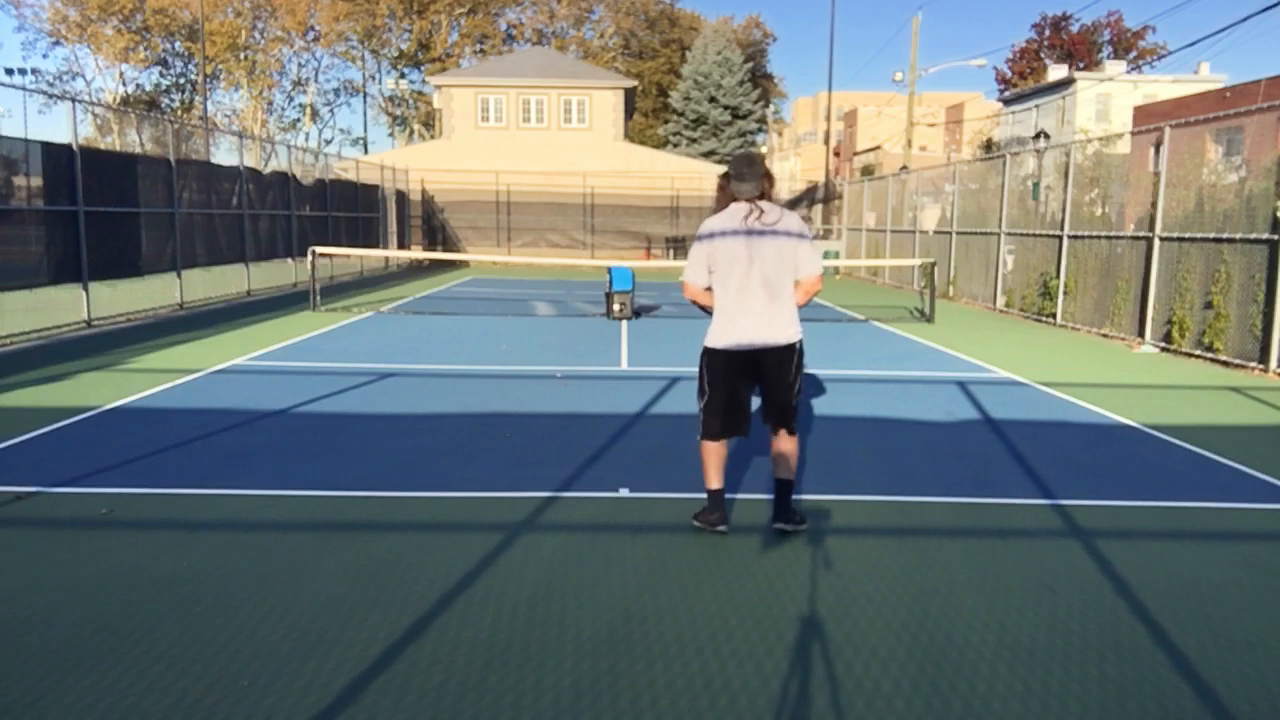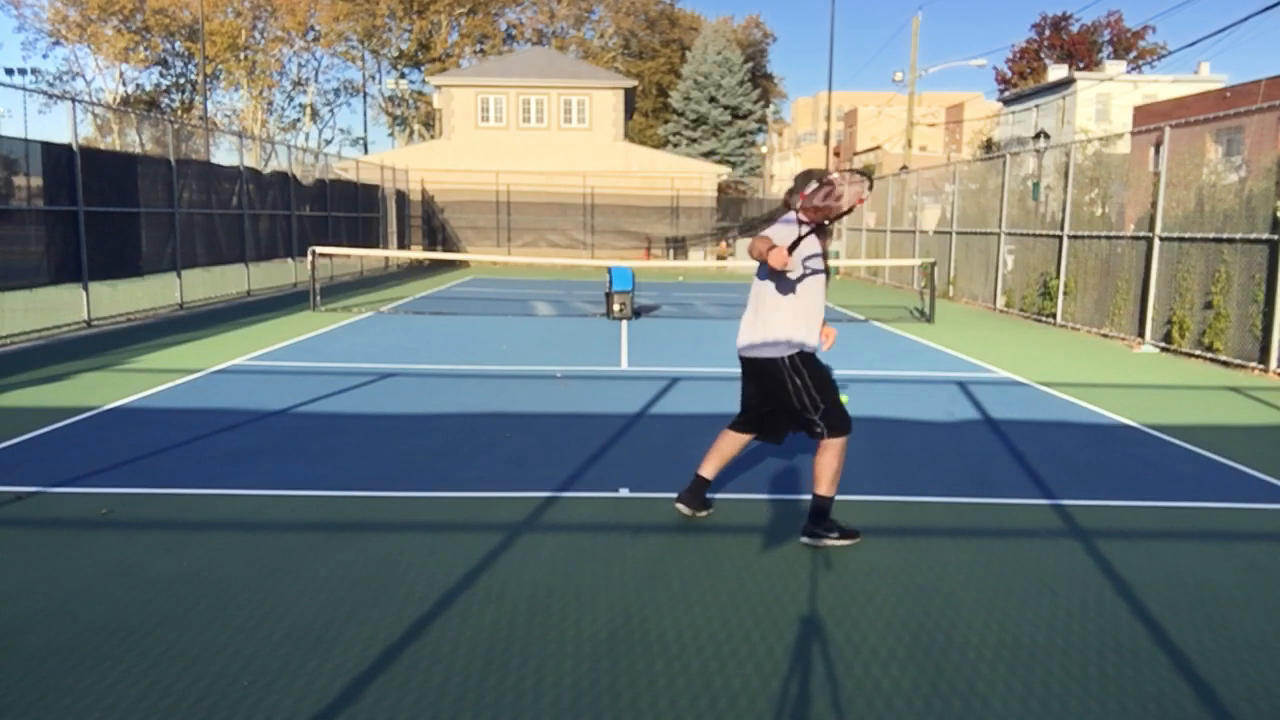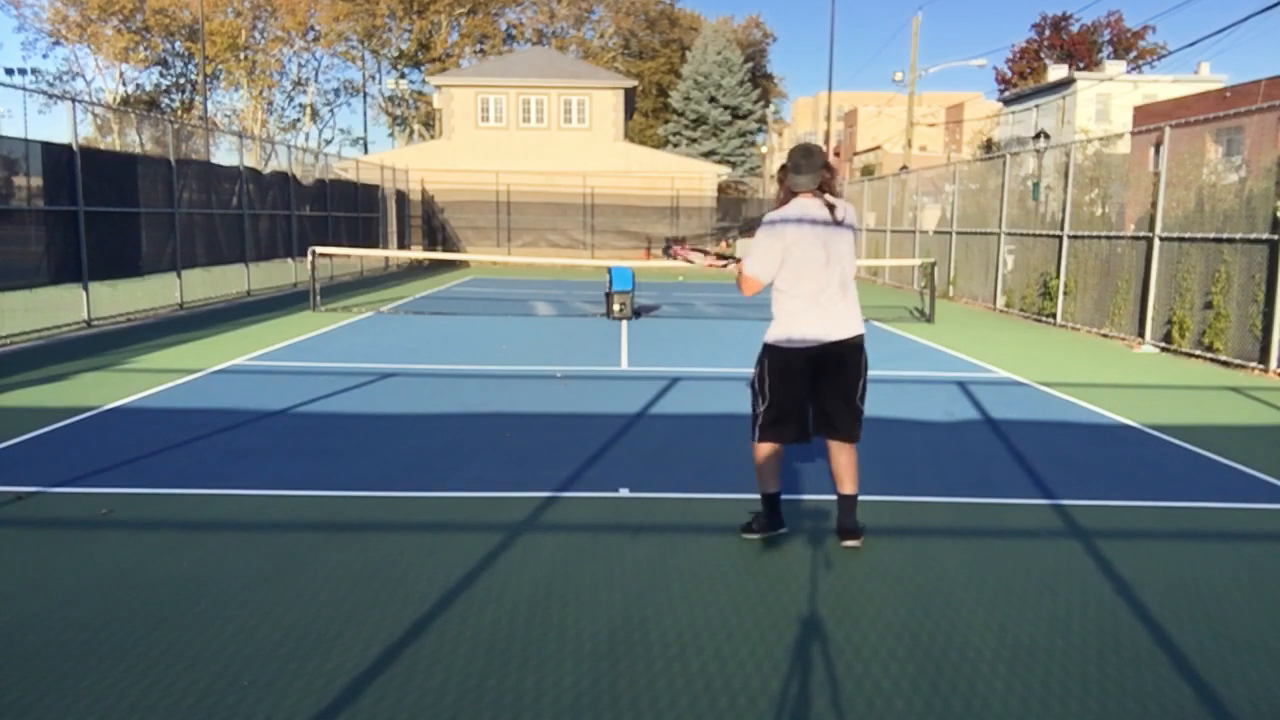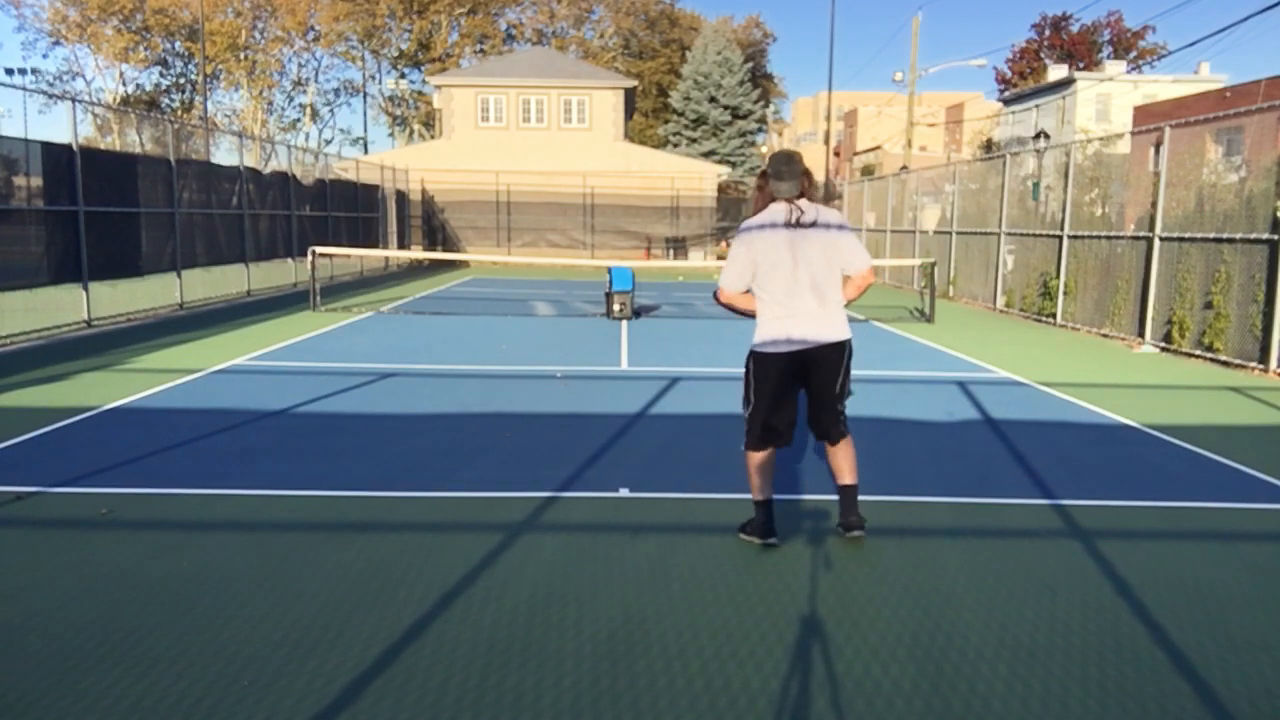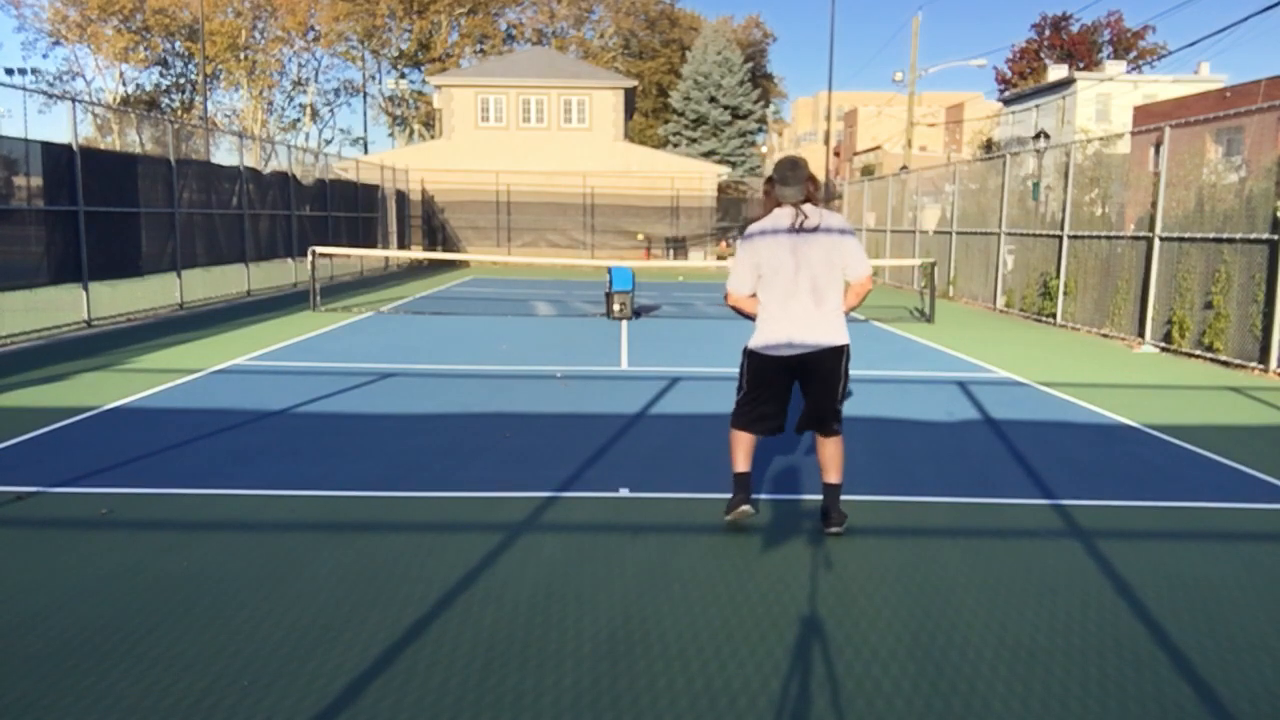
dt=1s
person 1, frame 1
left shoulder: (712, 227)
right shoulder: (791, 223)
left elbow: (691, 289)
right elbow: (813, 282)
left hip: (726, 344)
right hip: (781, 341)
left knee: (715, 426)
right knee: (784, 424)
left ankle: (716, 508)
right ankle: (783, 507)
person 1, frame 2
left shoulder: (804, 233)
right shoulder: (791, 225)
right elbow: (757, 245)
left wrist: (820, 323)
right wrist: (771, 254)
left hip: (756, 349)
right hip: (784, 353)
left knee: (745, 423)
right knee: (834, 429)
left ankle: (694, 493)
right ankle: (819, 523)
person 1, frame 3
left shoulder: (777, 222)
right shoulder: (846, 216)
left elbow: (749, 285)
left wrist: (749, 266)
left hip: (789, 343)
right hip: (845, 338)
left knee: (768, 429)
right knee: (840, 431)
left ankle: (771, 514)
right ankle: (848, 522)
person 1, frame 4
left shoulder: (752, 228)
right shoulder: (833, 220)
left elbow: (727, 293)
right elbow: (864, 275)
left hip: (773, 347)
right hip: (830, 341)
left knee: (760, 436)
right knee: (834, 429)
left ankle: (763, 520)
right ankle: (850, 512)
person 1, frame 5
left shoulder: (757, 233)
right shoulder: (836, 225)
left elbow: (736, 297)
right elbow: (864, 283)
left hip: (769, 347)
right hip: (827, 344)
left knee: (746, 420)
right knee: (827, 426)
left ankle: (741, 493)
right ankle: (832, 509)
